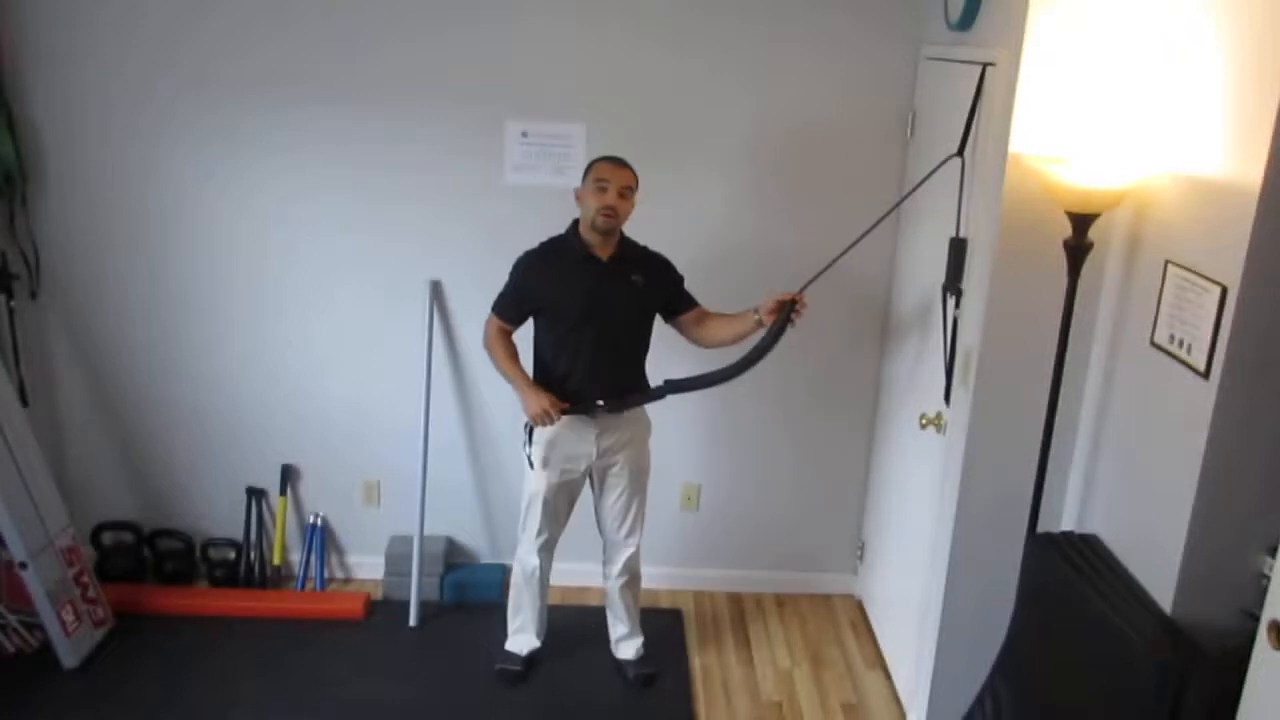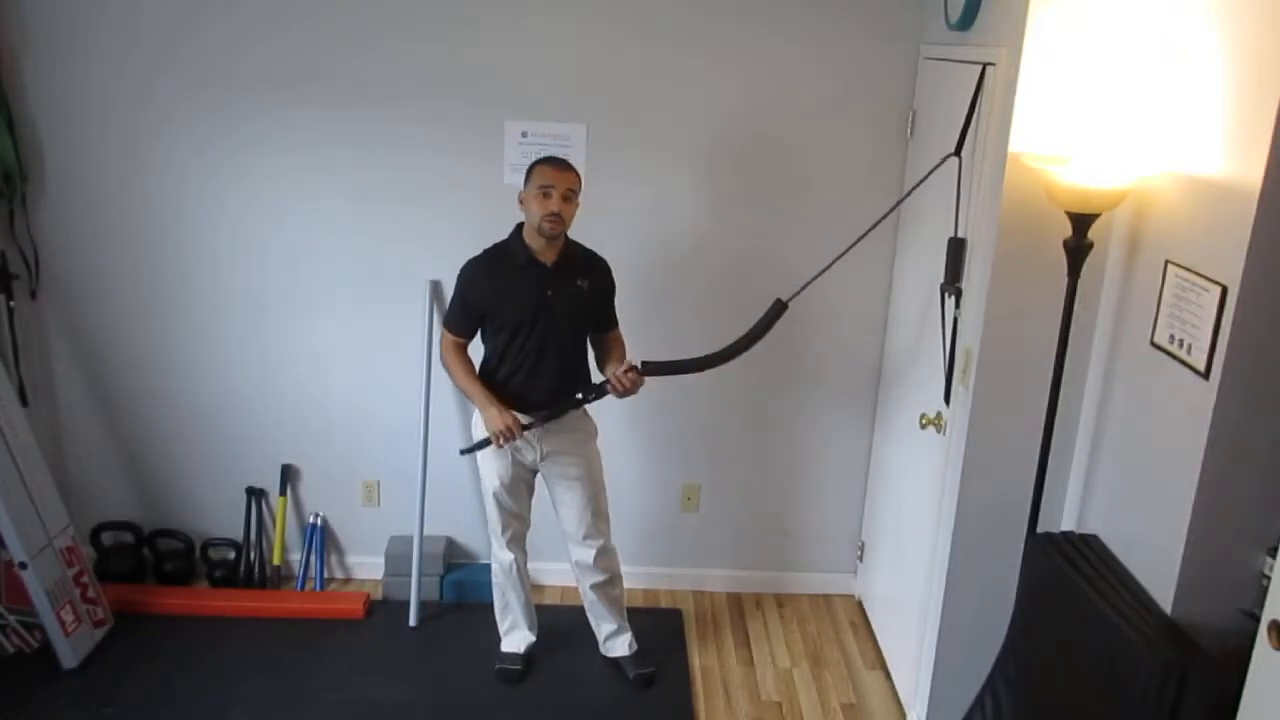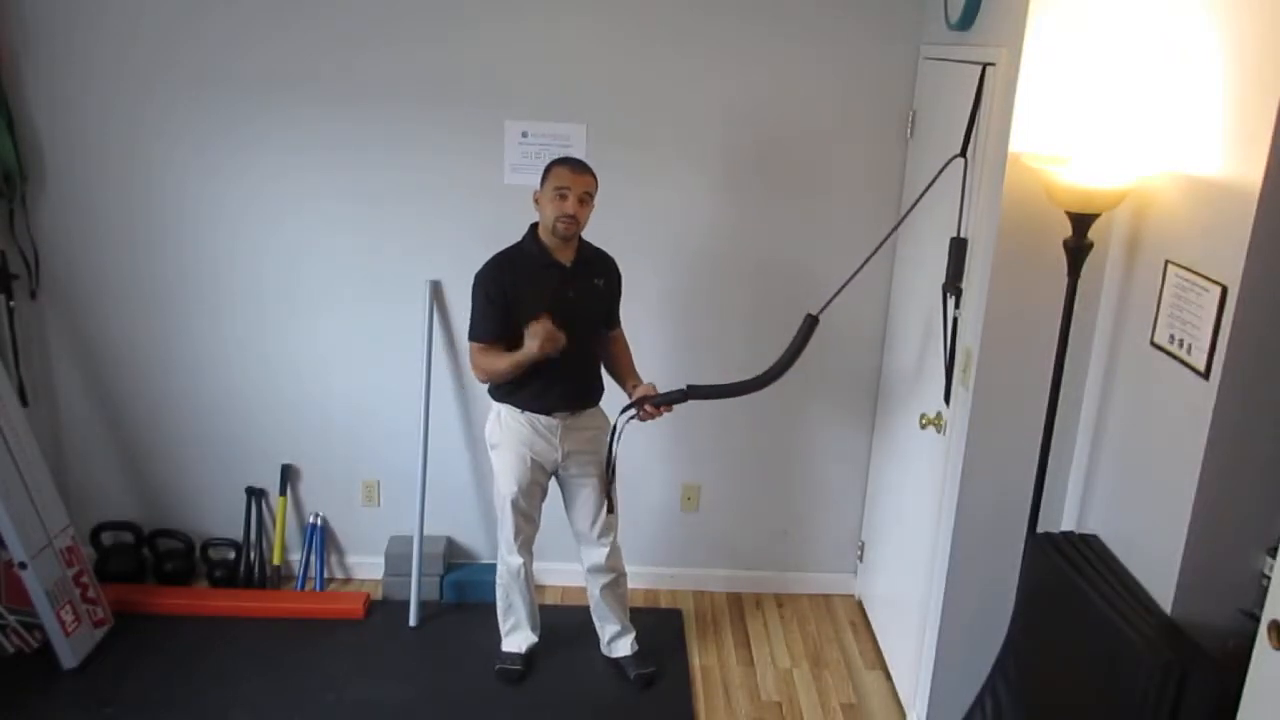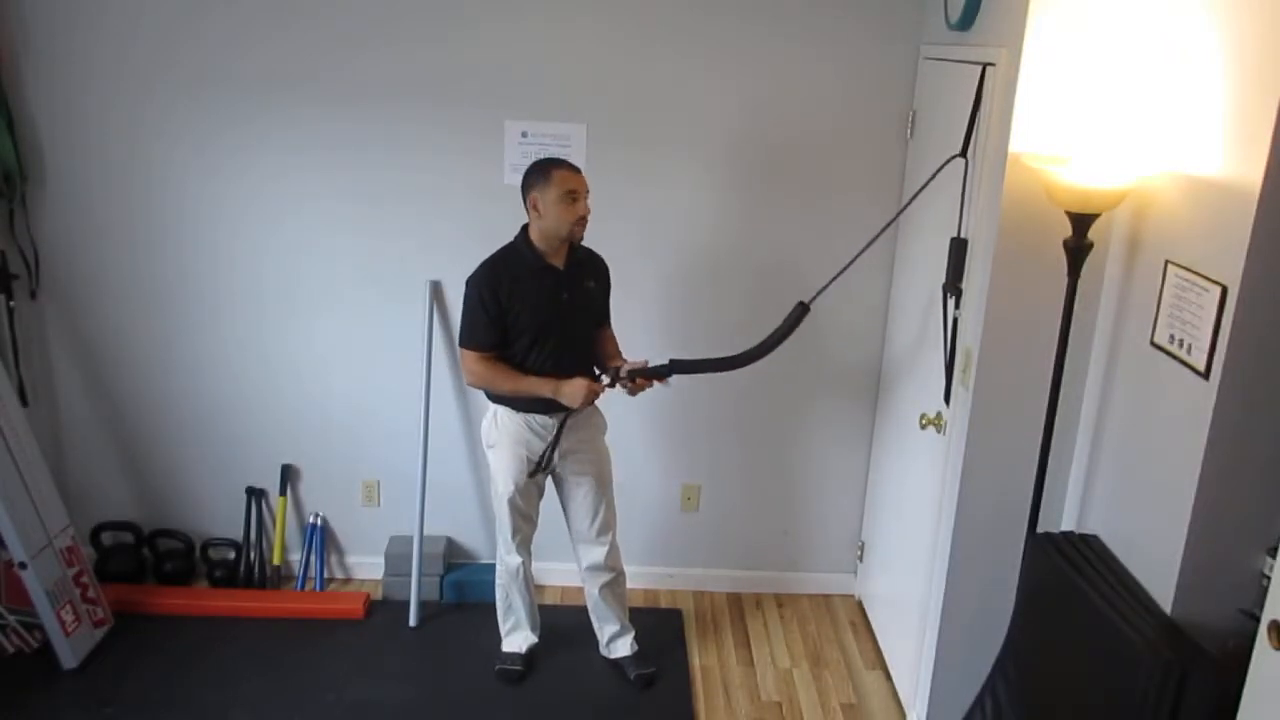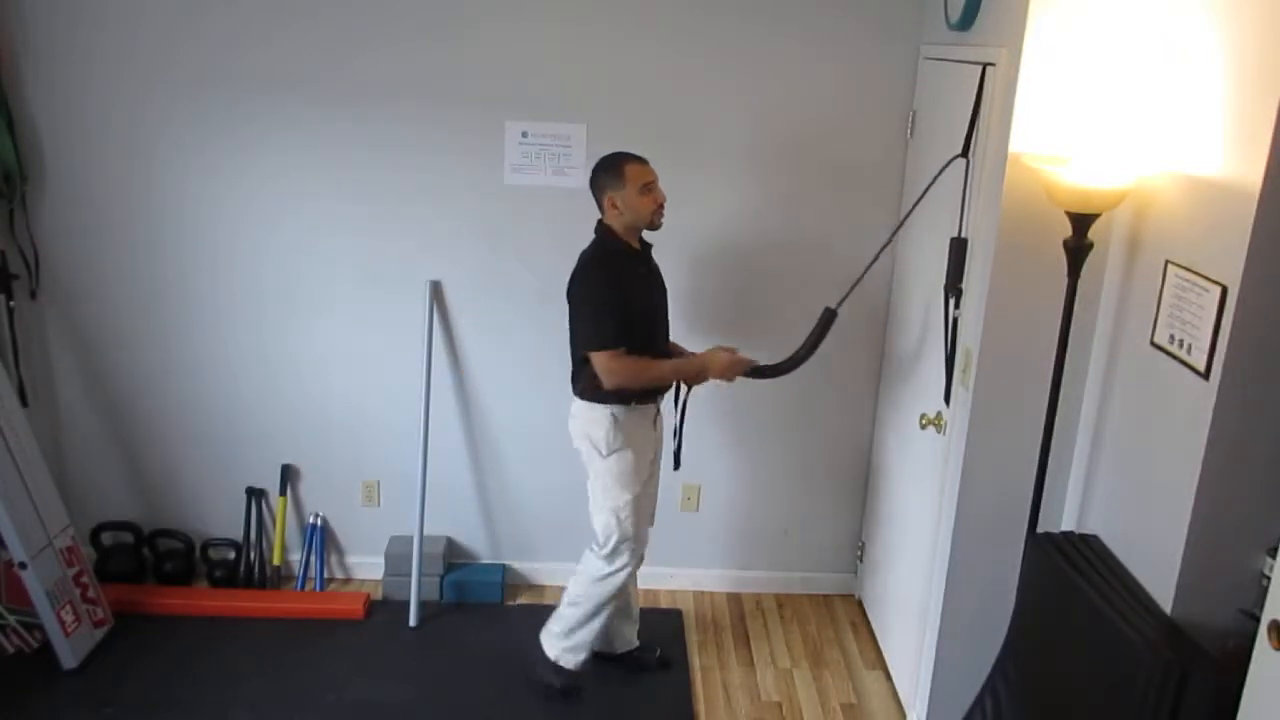
dt=1s
person 1, frame 1
left shoulder: (651, 268)
right shoulder: (540, 263)
left elbow: (699, 326)
right elbow: (496, 331)
left wrist: (758, 318)
right wrist: (525, 388)
left hip: (625, 427)
right hip: (559, 426)
left knee: (624, 545)
right knee: (537, 540)
left ankle: (627, 645)
right ankle: (521, 640)
person 1, frame 2
left shoulder: (593, 270)
right shoulder: (483, 270)
left elbow: (607, 337)
right elbow: (451, 347)
left wrist: (619, 370)
right wrist: (485, 404)
left hip: (570, 426)
right hip: (501, 430)
left knee: (592, 541)
right knee: (507, 542)
left ankle: (618, 642)
right ankle: (516, 639)
person 1, frame 3
left shoulder: (603, 268)
right shoulder: (501, 272)
right elbow: (482, 366)
left wrist: (633, 385)
right wrist: (528, 351)
left hip: (586, 423)
right hip: (519, 425)
left knee: (601, 543)
right knee: (515, 544)
left ankle: (619, 642)
right ankle: (517, 640)
person 1, frame 4
left shoulder: (593, 267)
right shoulder: (493, 277)
right elbow: (475, 369)
left wrist: (620, 366)
right wrist: (555, 387)
left hip: (582, 423)
right hip: (515, 425)
left knee: (599, 543)
right knee: (514, 546)
left ankle: (619, 643)
right ankle: (517, 640)
person 1, frame 5
left shoulder: (639, 253)
right shoulder: (597, 271)
right elbow: (612, 370)
left wrist: (686, 356)
right wrist: (698, 365)
left hip: (643, 414)
right hip: (610, 421)
left knee: (631, 541)
right knee: (620, 547)
left ankle: (617, 640)
right ankle: (560, 647)
